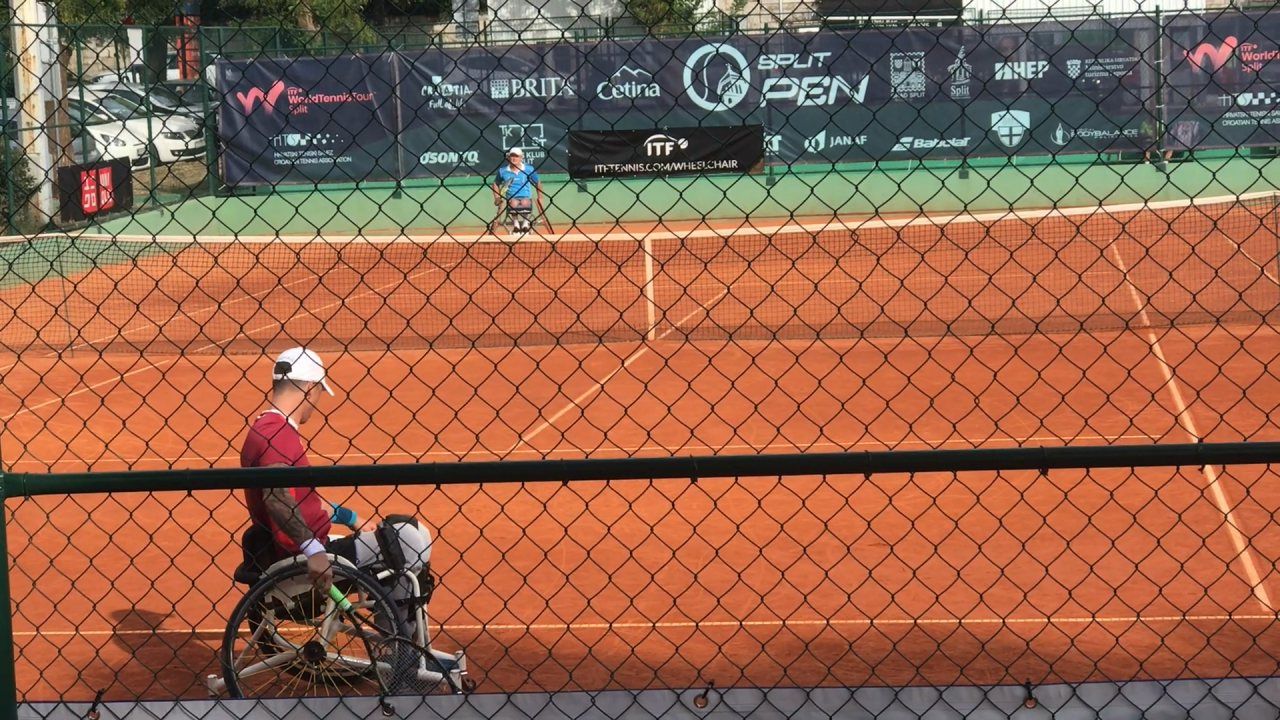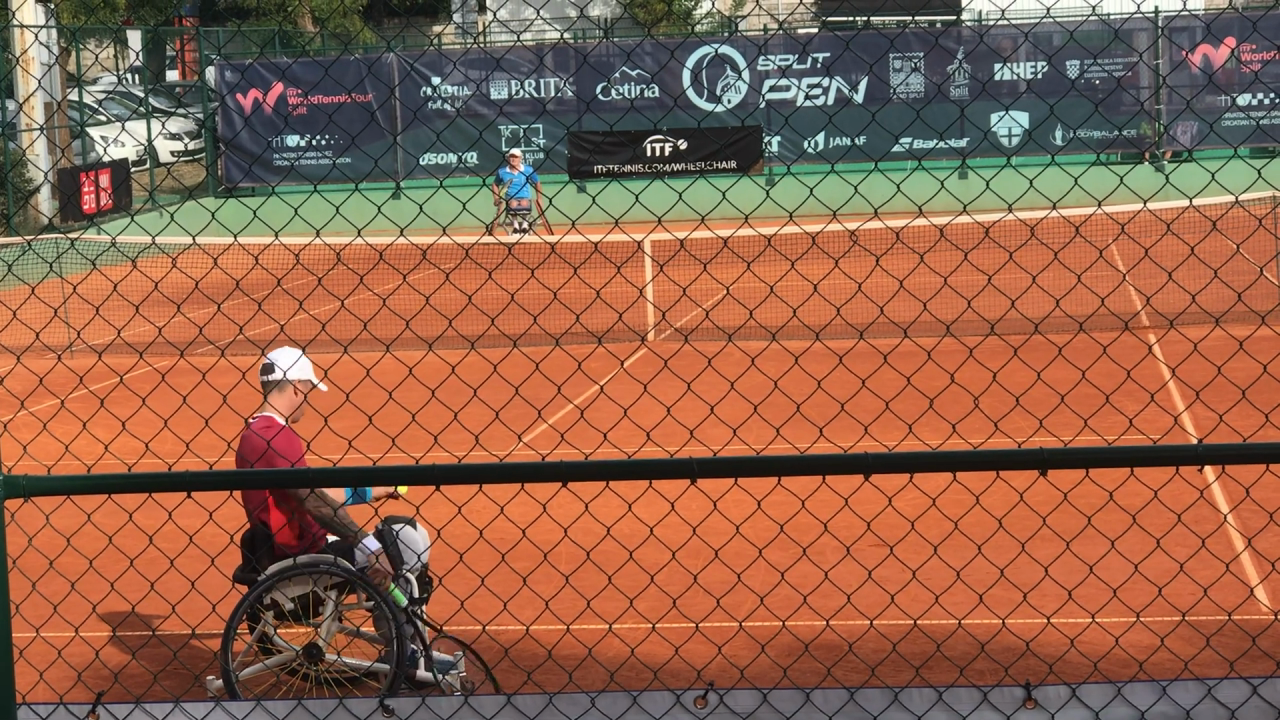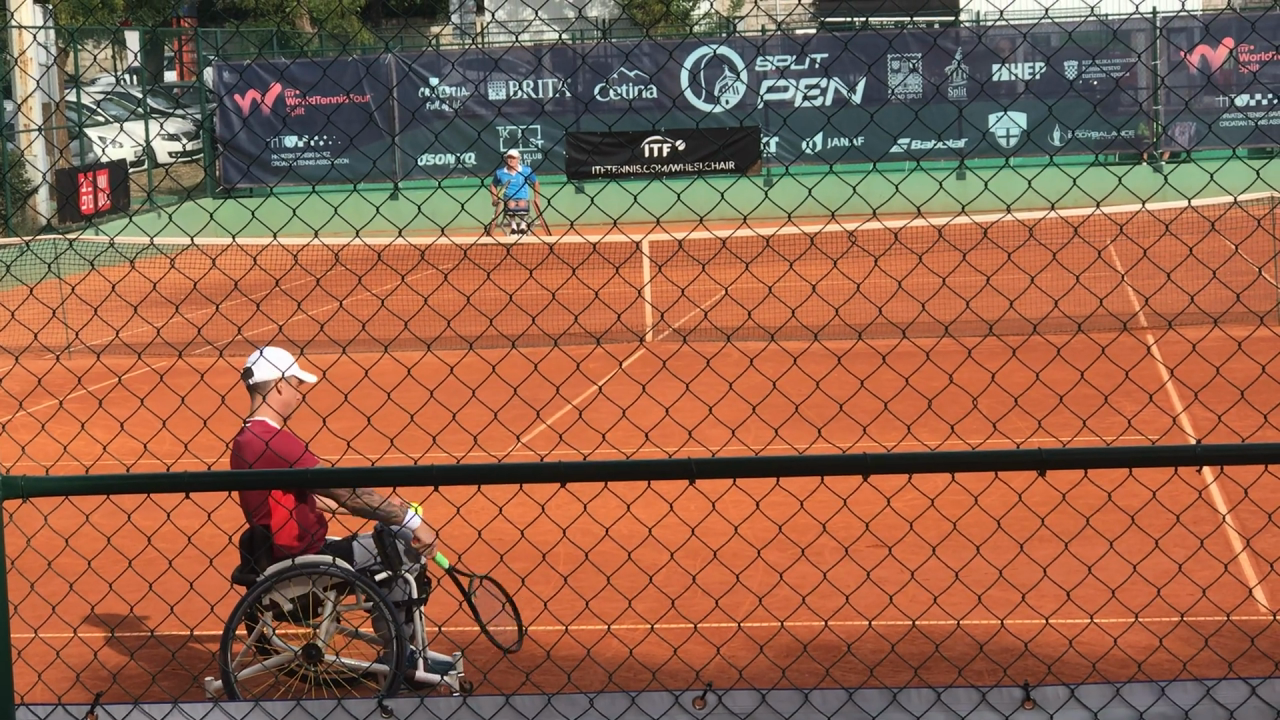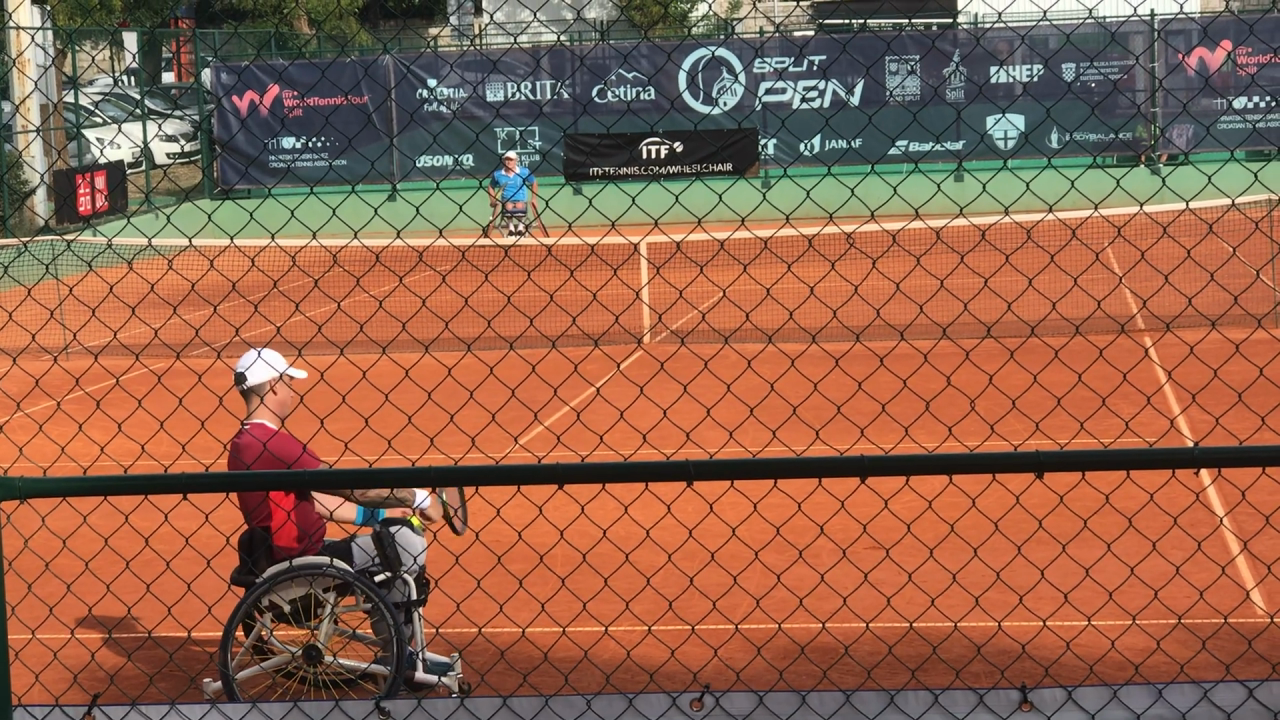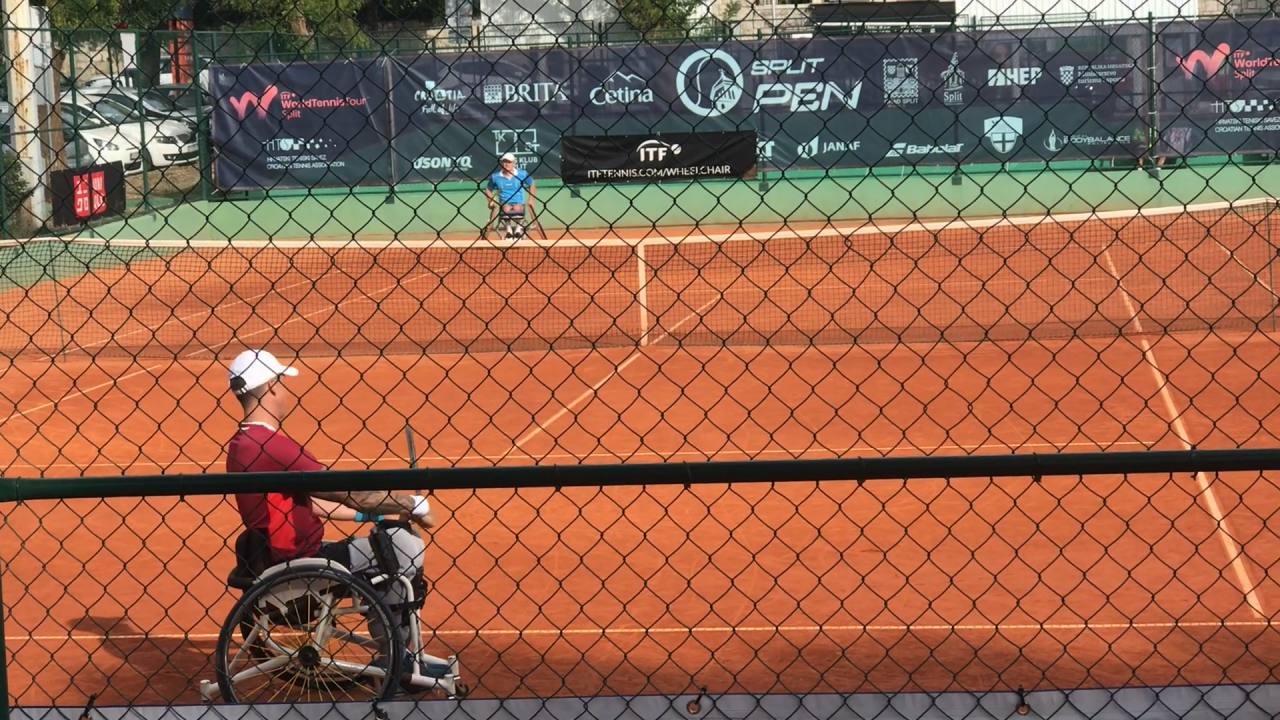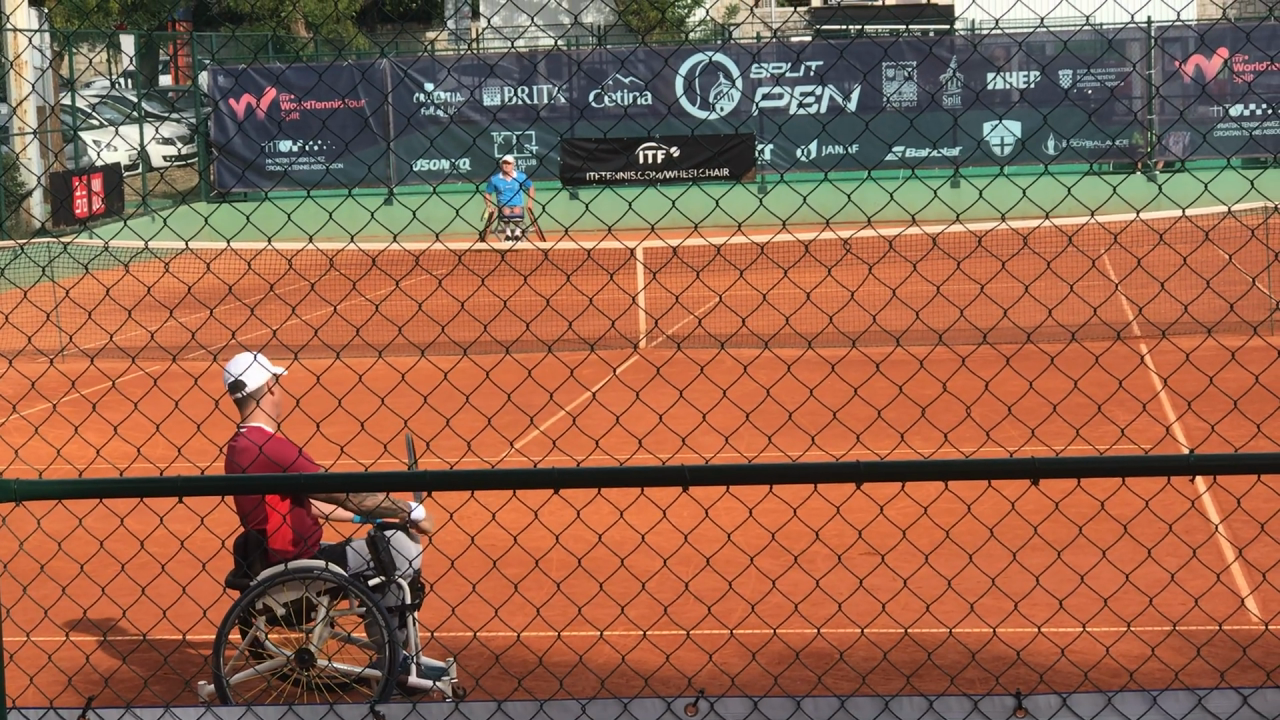
dt=0.2s
person 1, frame 1
left shoulder: (265, 429)
right shoulder: (279, 434)
right elbow: (276, 495)
left wrist: (351, 521)
right wrist: (313, 550)
left hip: (301, 553)
right hip: (301, 559)
right knee: (413, 537)
person 1, frame 2
left shoulder: (257, 433)
right shoulder: (274, 436)
right elbow: (313, 500)
left wrist: (369, 491)
right wrist: (372, 548)
left hip: (294, 554)
right hip: (304, 558)
right knee: (412, 537)
person 1, frame 3
left shoulder: (249, 438)
right shoulder: (272, 440)
left elbow: (314, 498)
right elbow: (344, 491)
left wrist: (383, 509)
right wrist: (408, 518)
left hip: (296, 554)
left knee: (397, 538)
right knee: (408, 540)
person 1, frame 4
left shoulder: (246, 442)
right shoulder: (271, 443)
right elbow: (351, 488)
left wrist: (374, 515)
right wrist: (417, 498)
left hip: (292, 558)
left knee: (396, 535)
right knee: (410, 541)
person 1, frame 5
left shoulder: (245, 443)
right shoulder: (269, 446)
left elbow: (310, 502)
right elbow: (349, 492)
left wrist: (375, 513)
right wrist: (415, 505)
left hip: (291, 559)
left knee: (396, 538)
right knee: (407, 543)
person 1, frame 6
left shoulder: (244, 445)
right shoulder: (267, 446)
left elbow: (310, 504)
right elbow: (345, 494)
left wrist: (375, 515)
right wrist: (412, 511)
left hip: (287, 561)
left knee: (391, 540)
right knee: (403, 546)
